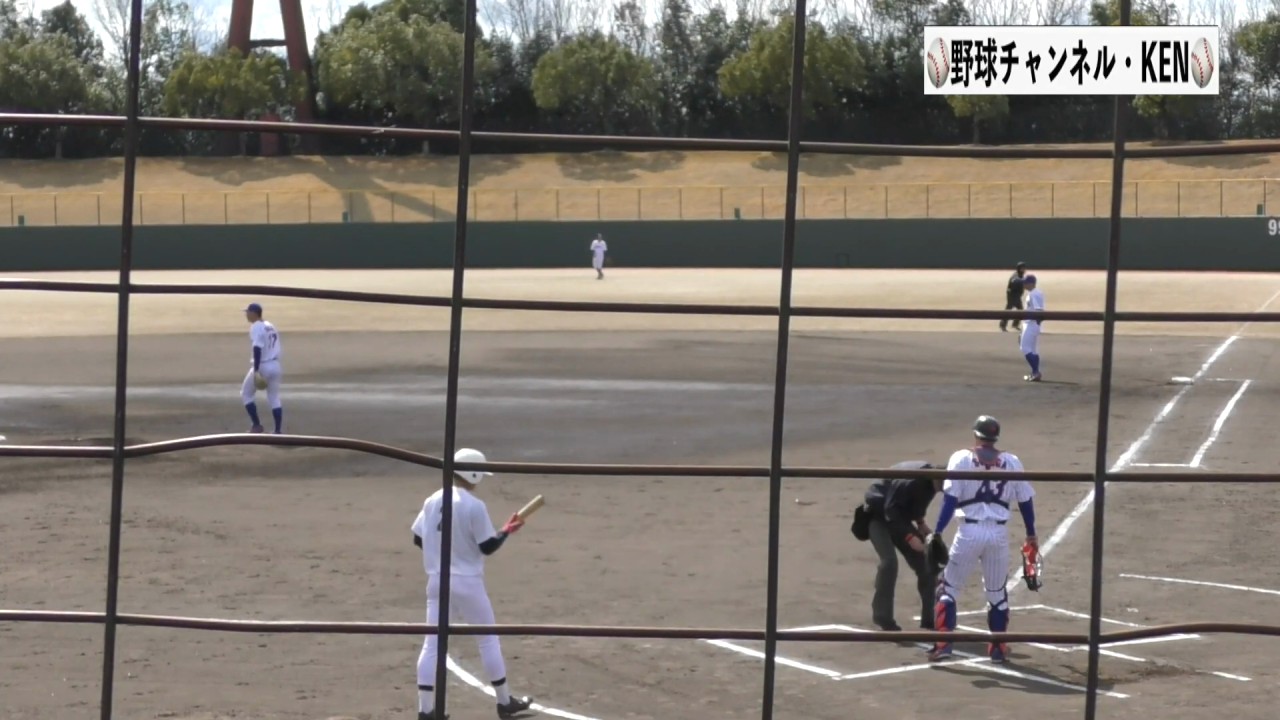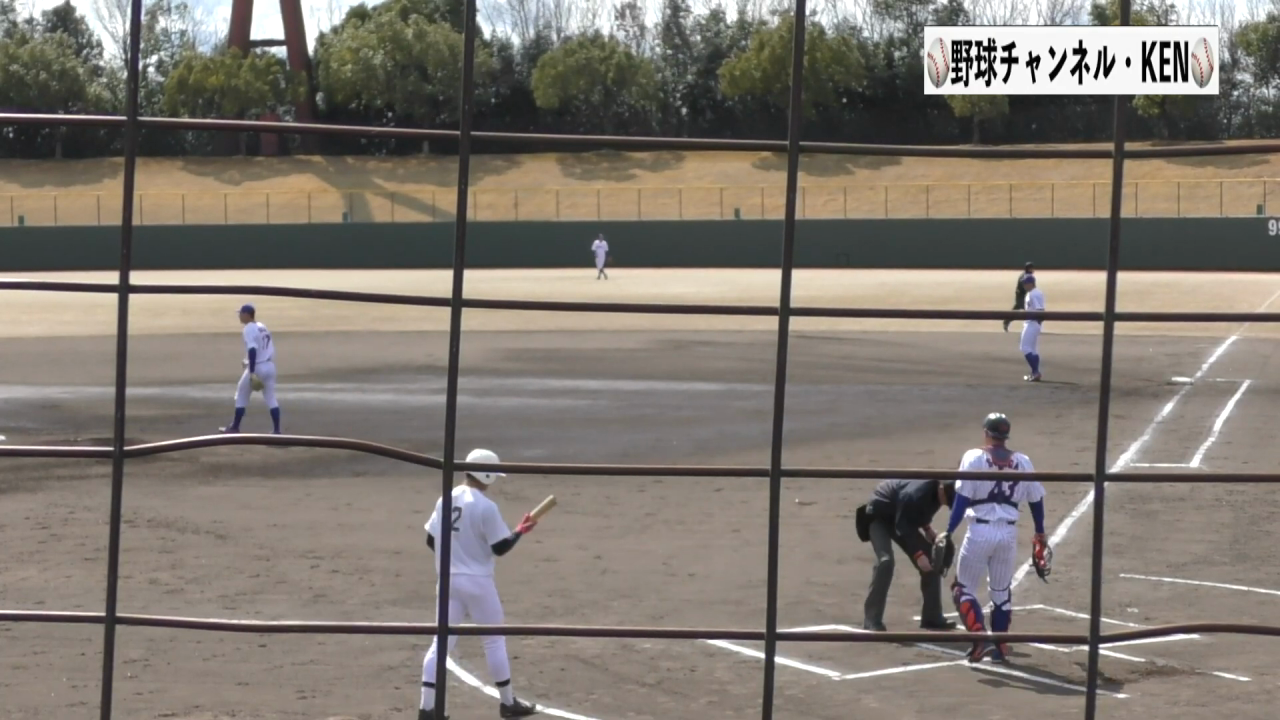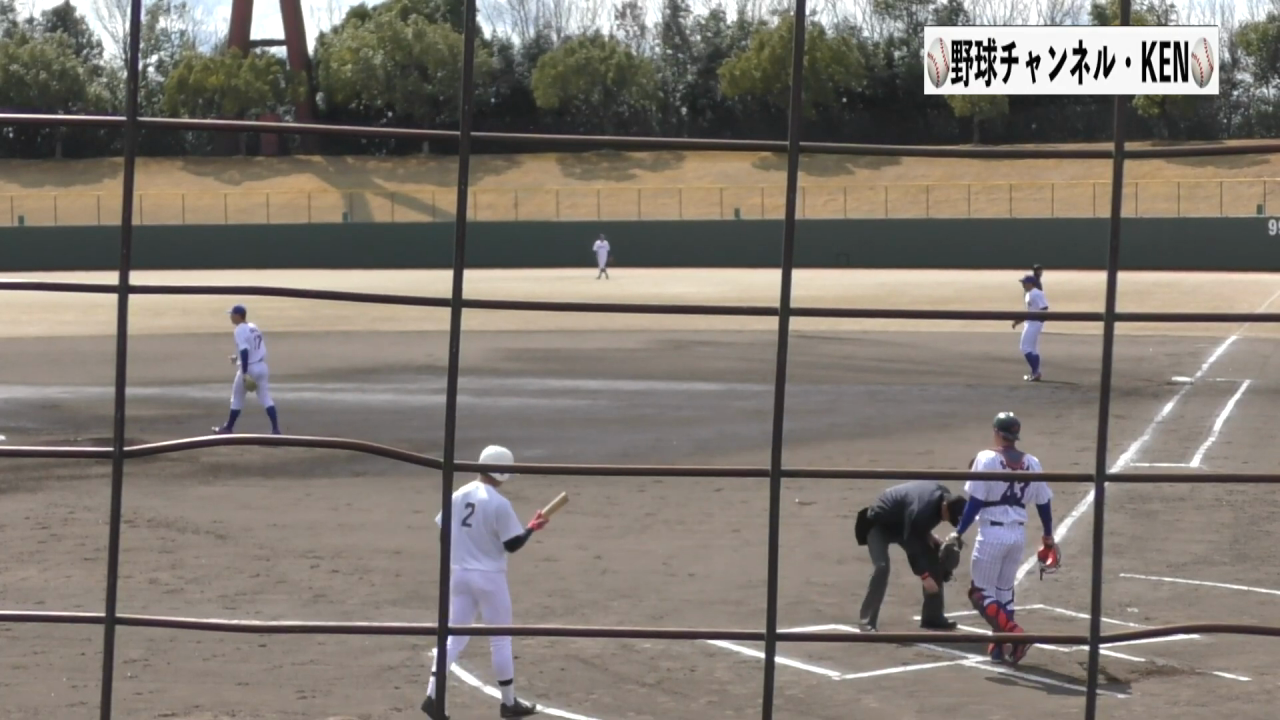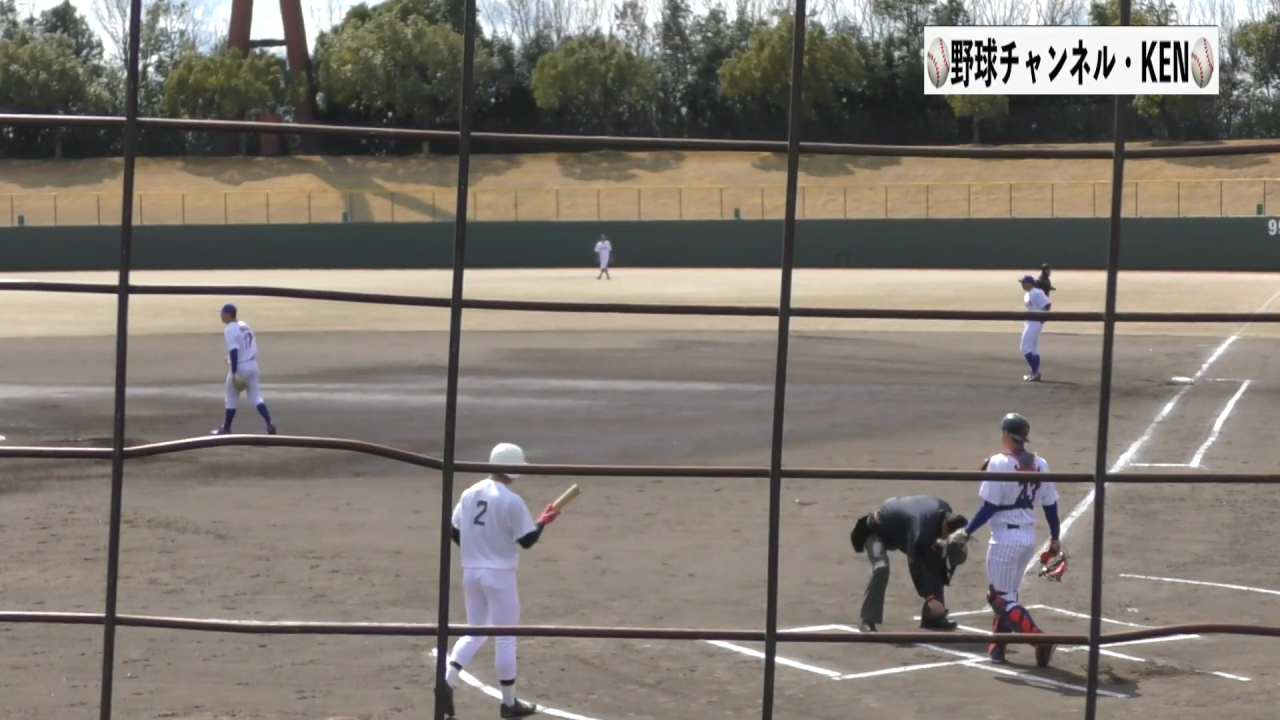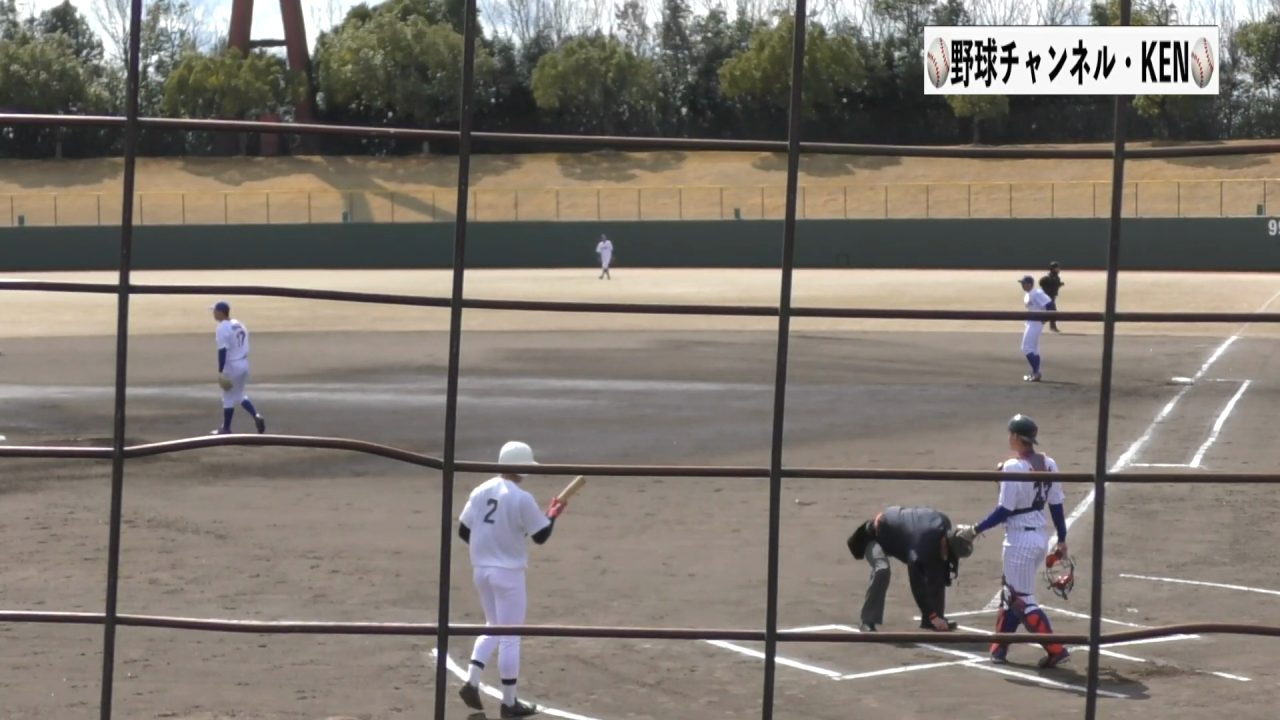
dt=0.1s
person 1, frame 1
left shoulder: (432, 501)
right shoulder: (474, 506)
left elbow: (418, 539)
right elbow: (488, 547)
right wrist: (507, 530)
left hip: (437, 581)
right hip: (467, 582)
left knee: (432, 645)
right knee: (488, 640)
person 1, frame 2
left shoulder: (445, 500)
right shoulder: (486, 507)
left elbow: (431, 540)
right elbow: (501, 548)
right wrist: (521, 530)
left hip: (450, 580)
right hip: (478, 582)
right knee: (494, 641)
person 1, frame 3
left shoulder: (457, 496)
right shoulder: (499, 503)
left elbow: (443, 535)
right elbow: (512, 545)
right wrist: (532, 527)
left hip: (459, 576)
right hip: (489, 578)
left knee: (455, 637)
right knee: (500, 640)
left ankle: (432, 696)
person 1, frame 4
left shoulder: (469, 494)
right shoulder: (512, 501)
left elbow: (454, 534)
right elbow: (526, 541)
right wrist: (543, 521)
left hip: (471, 573)
right hip: (499, 575)
left knee: (474, 633)
right knee: (505, 639)
left ankle: (448, 682)
person 1, frame 5
left shoulder: (479, 492)
right shoulder: (522, 498)
left elbow: (464, 532)
right elbow: (540, 537)
right wrist: (552, 515)
left hip: (481, 571)
right hip: (509, 574)
left knee: (494, 629)
right knee: (510, 638)
left ankle: (472, 682)
person 2, frame 1
left shoulder: (961, 458)
right shoulder: (1011, 461)
left elbow: (950, 499)
right elbow: (1025, 501)
left wrist: (937, 533)
right wrist: (1031, 534)
left hip: (969, 532)
right hip: (998, 534)
left knee: (948, 587)
right knee: (996, 592)
left ankle: (943, 643)
right ankle: (998, 648)
person 2, frame 2
left shoulder: (974, 457)
right shoulder: (1022, 461)
left elbow: (963, 499)
right elbow: (1036, 500)
left wrist: (948, 532)
right wrist: (1039, 532)
left hip: (980, 532)
right hip: (1008, 533)
left knee: (963, 589)
right knee: (1000, 591)
left ankle: (980, 640)
right ankle: (999, 648)
person 2, frame 3
left shoulder: (986, 458)
right shoulder: (1031, 462)
left elbow: (975, 501)
right elbow: (1044, 502)
left wrist: (959, 533)
right wrist: (1048, 534)
left hip: (991, 533)
right hip: (1017, 534)
left knee: (981, 592)
right knee: (1004, 591)
left ankle: (1014, 636)
right ankle: (999, 648)
person 2, frame 4
left shoulder: (999, 463)
right shoulder: (1040, 463)
left elbow: (990, 506)
right elbow: (1050, 504)
left wrist: (967, 531)
right wrist: (1055, 537)
left hip: (1004, 537)
right hip: (1028, 536)
left knee: (1002, 598)
right knee: (1004, 592)
left ankle: (1041, 642)
right ankle: (996, 649)
person 2, frame 5
left shoulder: (1013, 466)
right shoulder: (1048, 464)
left elbow: (1005, 510)
right elbow: (1056, 505)
left wrist: (976, 529)
right wrist: (1062, 540)
left hip: (1019, 539)
right hip: (1040, 537)
left knee: (1021, 600)
right knee: (1013, 594)
left ankle: (1056, 649)
right ankle: (999, 649)
